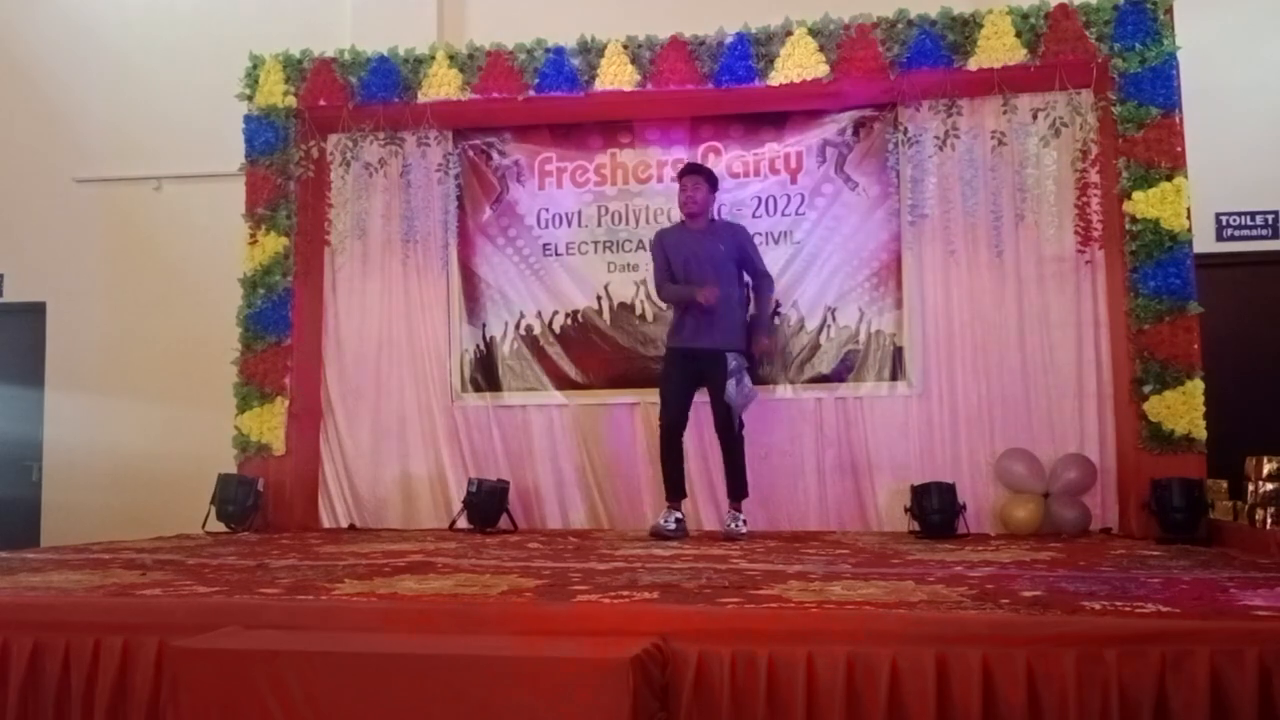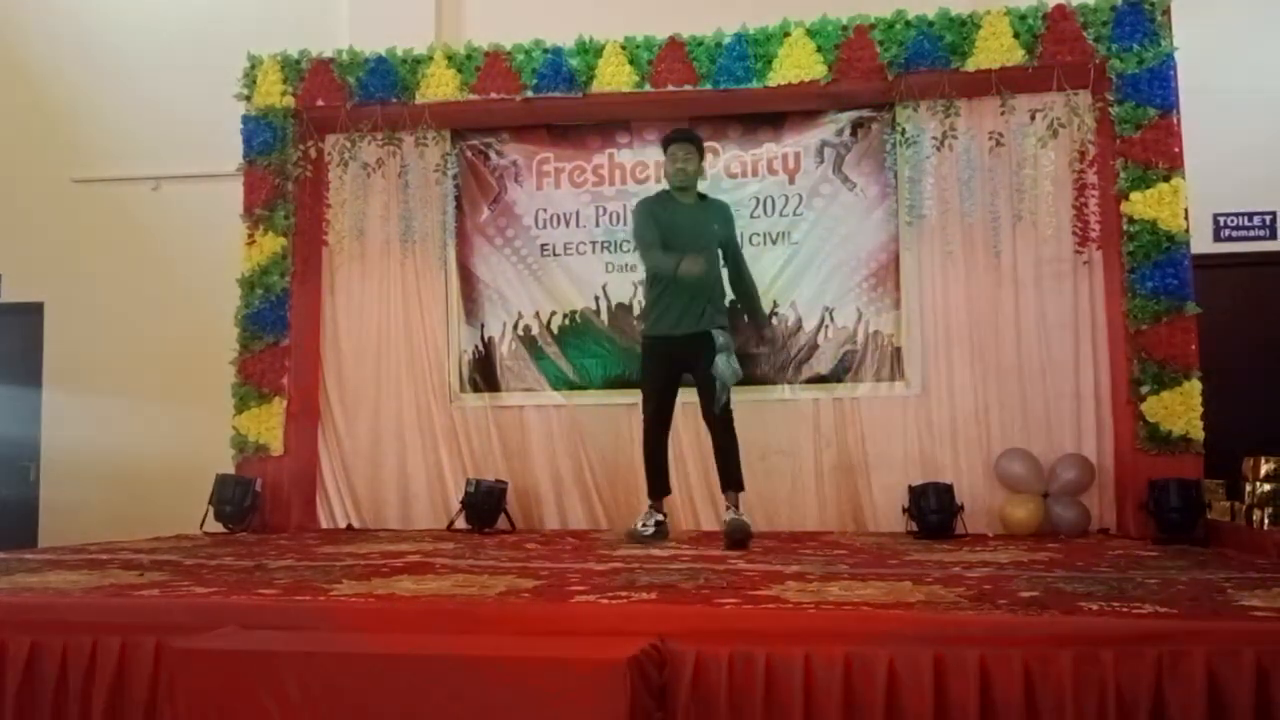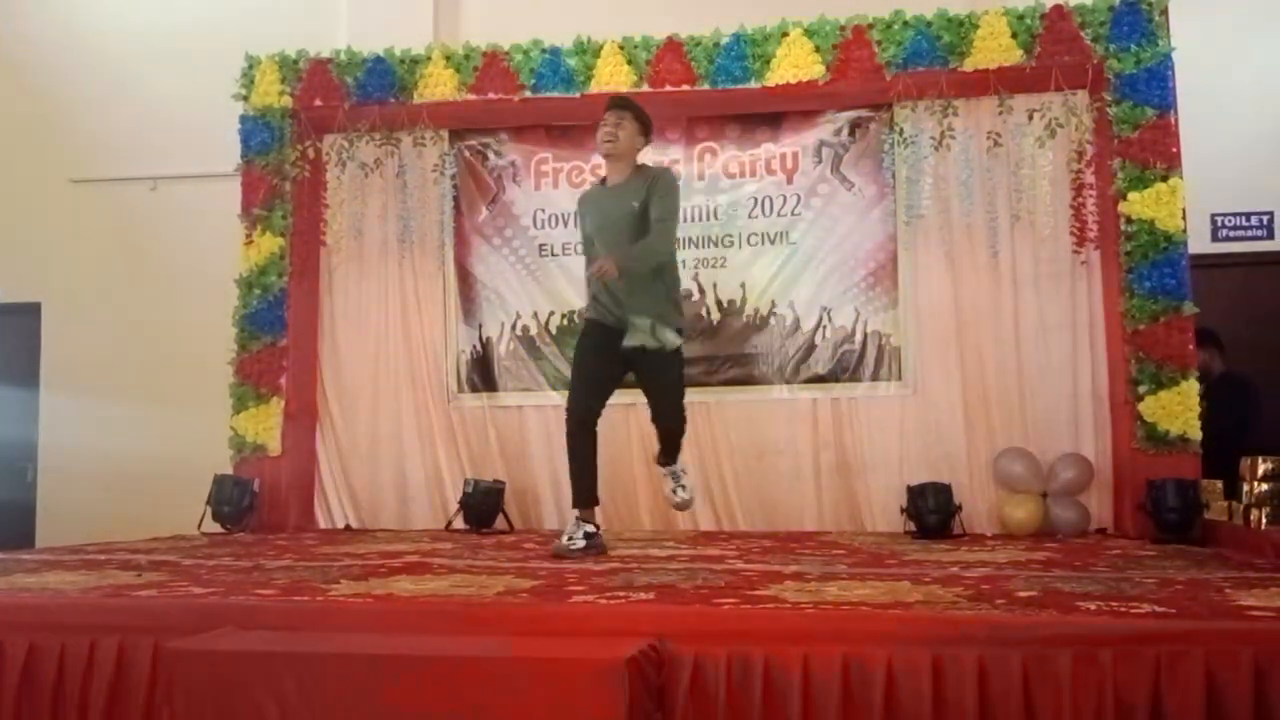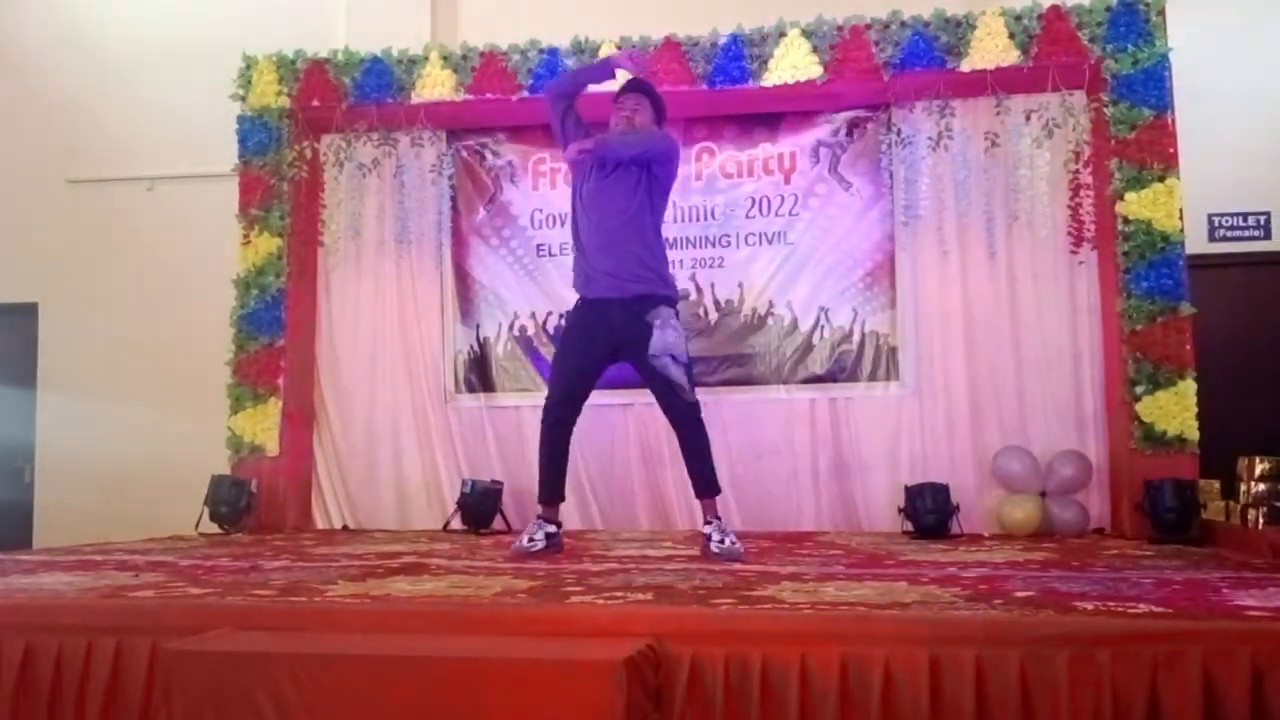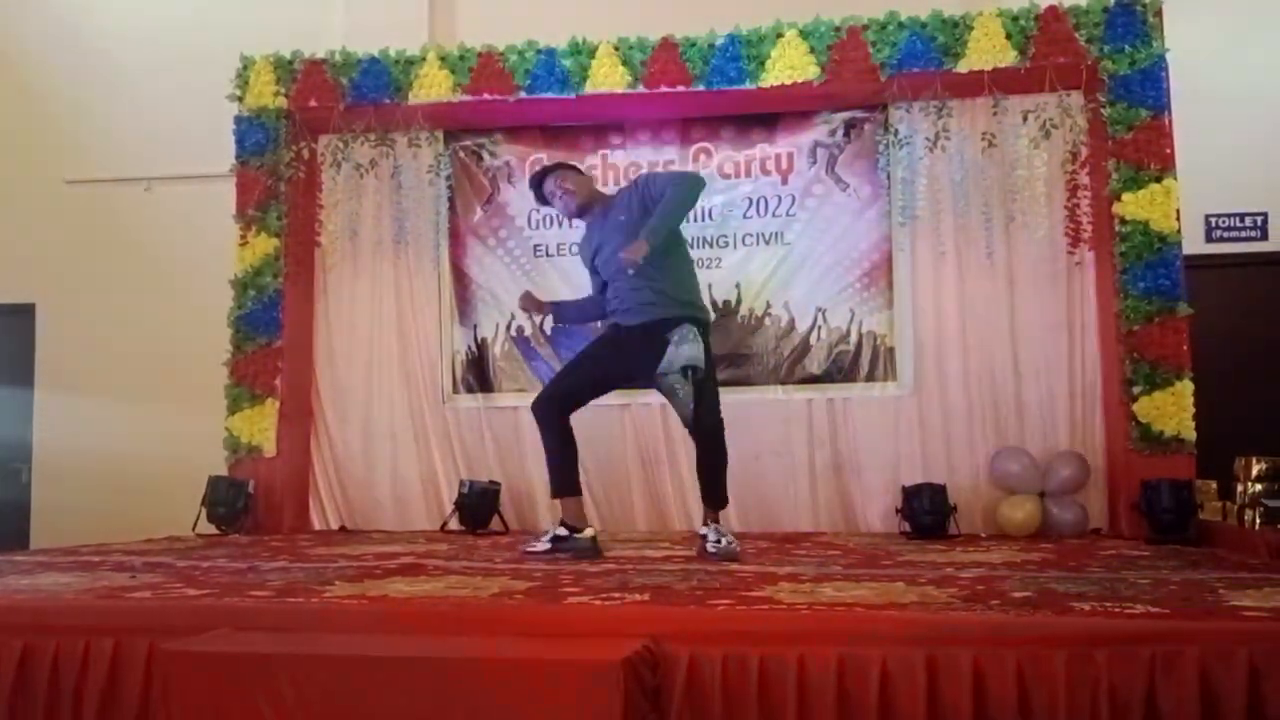
dt=1s
person 1, frame 1
left shoulder: (735, 234)
right shoulder: (665, 239)
left elbow: (763, 280)
right elbow: (663, 288)
left wrist: (760, 327)
right wrist: (693, 293)
left hip: (725, 347)
right hip: (681, 348)
left knee: (729, 428)
right knee: (670, 423)
left ankle: (735, 510)
right ankle: (674, 510)
person 1, frame 2
left shoulder: (719, 211)
right shoulder: (648, 210)
left elbow: (737, 266)
right elbow: (649, 255)
left wrist: (757, 318)
right wrist: (680, 264)
left hip: (708, 331)
right hip: (661, 335)
left knee: (719, 415)
right knee: (655, 422)
left ankle: (733, 510)
right ankle: (656, 511)
person 1, frame 3
left shoulder: (659, 182)
right shoulder: (588, 200)
left elbow: (661, 242)
left wrist: (621, 261)
left hip: (656, 325)
right hip: (602, 325)
left knee: (670, 415)
right knee: (580, 415)
left ankle: (668, 463)
right ankle: (585, 525)
person 1, frame 4
left shoulder: (656, 164)
right shoulder: (586, 157)
left elbow: (663, 143)
right elbow: (556, 95)
left wrist: (596, 146)
right wrist: (611, 66)
left hip: (648, 308)
right hip: (592, 310)
left knee: (684, 413)
right knee: (557, 411)
left ankle: (713, 524)
right ankle: (547, 522)
person 1, frame 5
left shoulder: (643, 192)
right shoulder: (591, 238)
left elbow: (689, 183)
left wrist: (649, 239)
right wrist: (546, 308)
left hip: (675, 329)
right hip: (622, 335)
left knee: (706, 425)
right knee: (548, 406)
left ankle: (712, 524)
right ankle: (574, 526)
